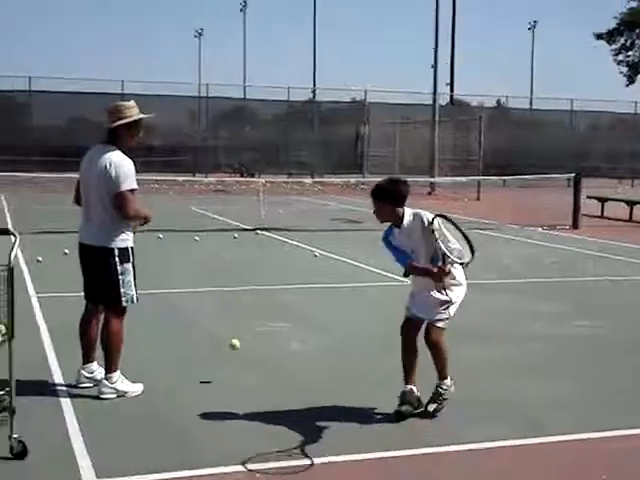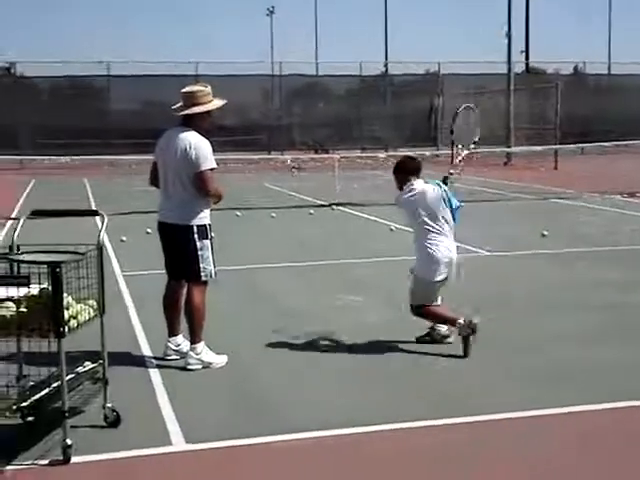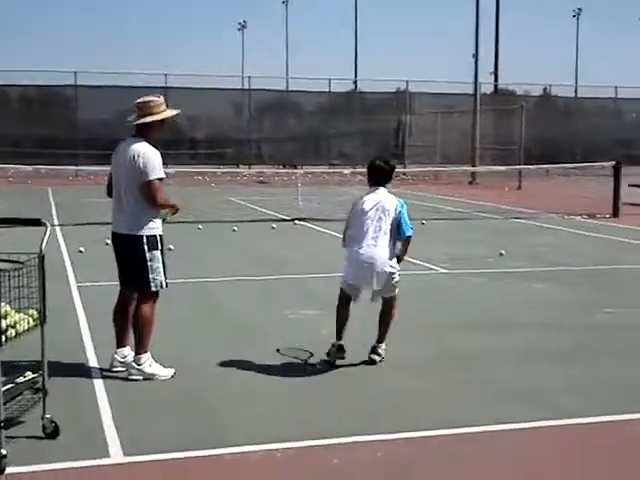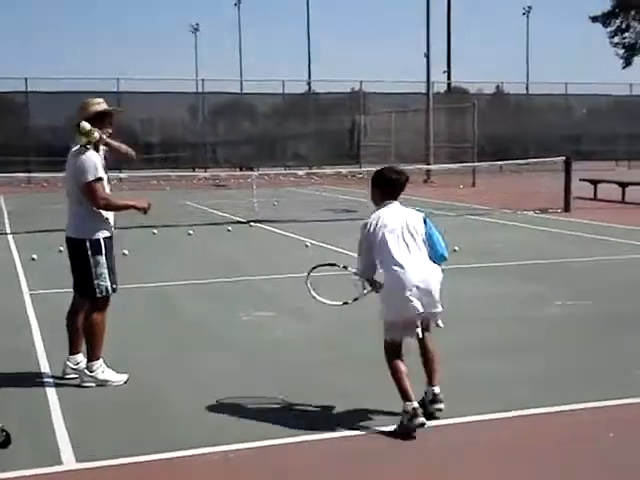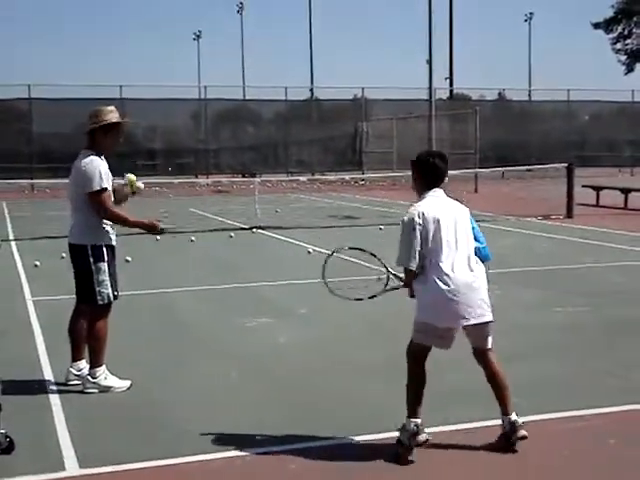
dt=0.7s
person 1, frame 1
left shoulder: (91, 155)
right shoulder: (120, 162)
left elbow: (79, 198)
right elbow: (128, 211)
right wrist: (145, 215)
left hip: (88, 242)
right hip: (112, 246)
left knee: (94, 307)
right knee: (115, 311)
left ankle: (88, 369)
right ankle: (111, 379)
person 1, frame 2
left shoulder: (165, 138)
right shoulder: (198, 143)
left elbow: (154, 179)
right elbow: (209, 188)
right wrist: (219, 194)
left hip: (167, 220)
right hip: (191, 223)
left knee: (176, 282)
right knee: (197, 284)
left ankle: (174, 341)
right ankle: (196, 350)
person 1, frame 3
left shoulder: (121, 148)
right shoulder: (148, 153)
left elbow: (111, 190)
right elbow: (156, 198)
right wrist: (172, 205)
left hip: (121, 231)
right hip: (142, 234)
left knee: (127, 293)
right knee: (147, 296)
left ankle: (122, 353)
right ankle: (141, 361)
person 1, frame 4
left shoulder: (92, 150)
right shoulder: (87, 156)
left elbow: (130, 154)
right elbow: (99, 200)
left wrist: (106, 141)
right wrist: (134, 204)
left hip: (83, 236)
right hip: (92, 237)
left knee: (82, 299)
right knee: (99, 302)
left ankle: (75, 361)
right ankle: (94, 368)
person 1, frame 5
left shoulder: (95, 160)
right shoulder: (93, 165)
left elbow: (112, 198)
right elbow: (106, 211)
left wrist: (125, 191)
right wrist: (143, 225)
left hip: (84, 242)
right hip: (93, 245)
left knee: (84, 307)
right knee: (100, 309)
left ankle: (77, 368)
right ankle: (96, 375)
person 2, frame 1
left shoulder: (424, 220)
right shoulder: (389, 236)
right elbow: (408, 266)
left wrist: (446, 266)
right wrist: (429, 272)
left hip: (449, 283)
right hip: (424, 284)
left knee: (433, 335)
right knee: (408, 332)
left ankle: (444, 386)
right ankle: (410, 392)
person 2, frame 2
left shoulder: (402, 198)
right shoulder: (439, 189)
right elbow: (453, 216)
left hip: (430, 255)
right hip: (449, 252)
left knee: (420, 308)
right knee: (425, 288)
left ankle: (463, 324)
right ankle: (440, 330)
person 2, frame 3
left shoulder: (358, 203)
right shoulder: (396, 203)
left elbow: (346, 240)
right elbow: (406, 237)
right wrist: (398, 257)
left hip: (356, 261)
right hip: (382, 262)
left knee: (344, 298)
right knee: (389, 300)
left ankle: (338, 345)
right ankle: (378, 348)
person 2, frame 4
left shoulder: (372, 222)
right shoulder: (417, 217)
left elbow: (365, 267)
right elbow: (440, 254)
left wrist: (375, 284)
left hip: (400, 286)
right hip: (429, 281)
left knee: (392, 348)
right knee: (422, 334)
left ankle: (412, 409)
right ankle: (433, 393)
person 2, frame 5
left shoulder: (416, 213)
right shoulder: (461, 210)
left elbow: (410, 263)
right elbow: (483, 253)
left wrist: (410, 284)
left hip: (442, 292)
right hip: (475, 288)
left knee: (415, 355)
right knee: (484, 354)
left ankle: (413, 425)
right ankle: (510, 422)
